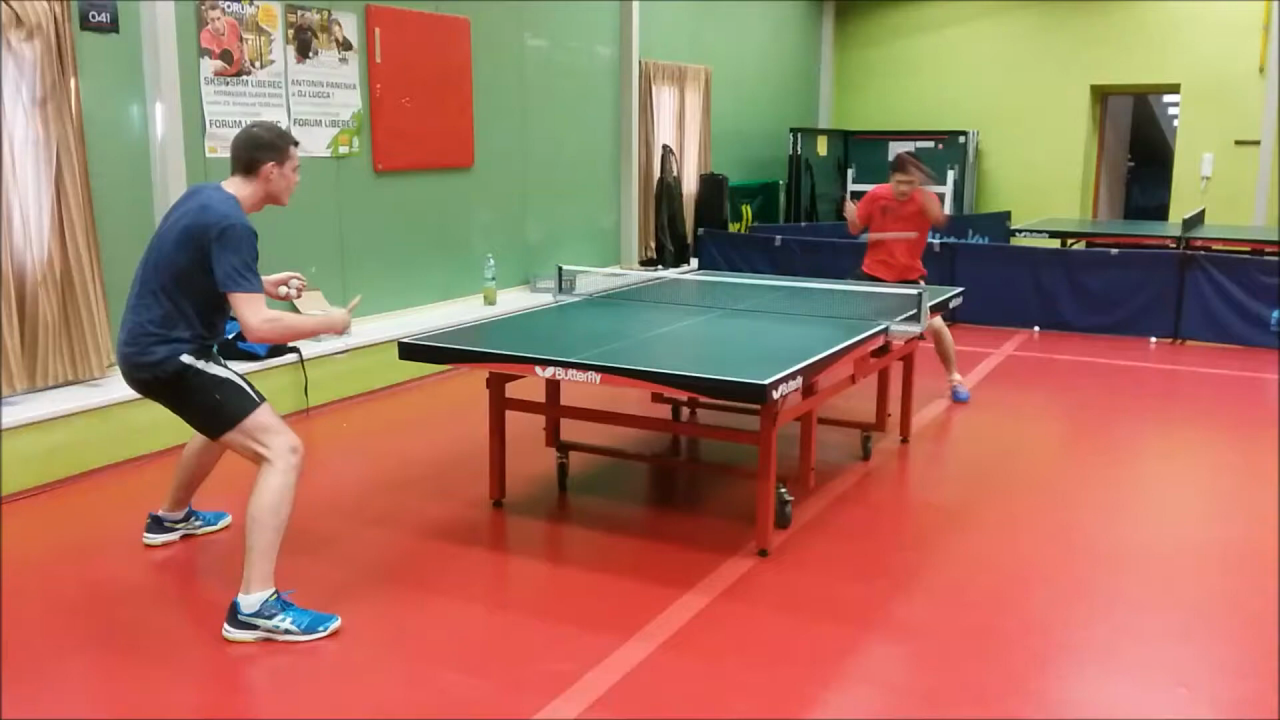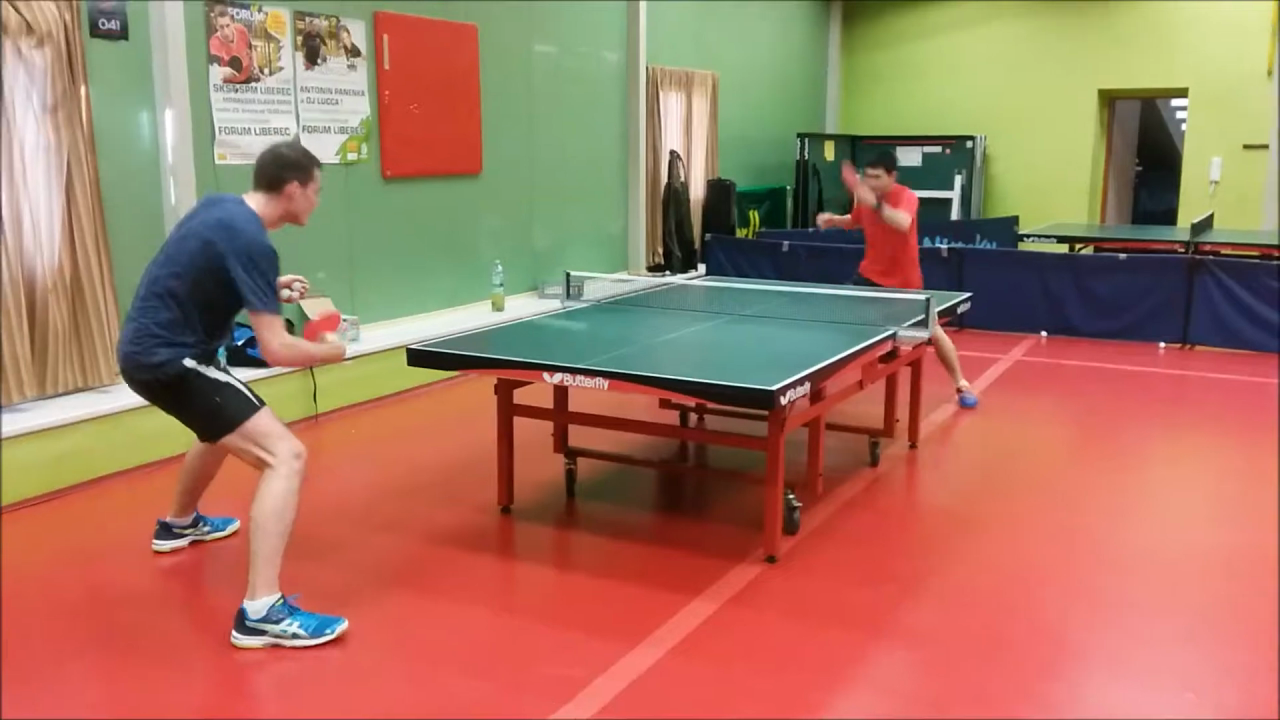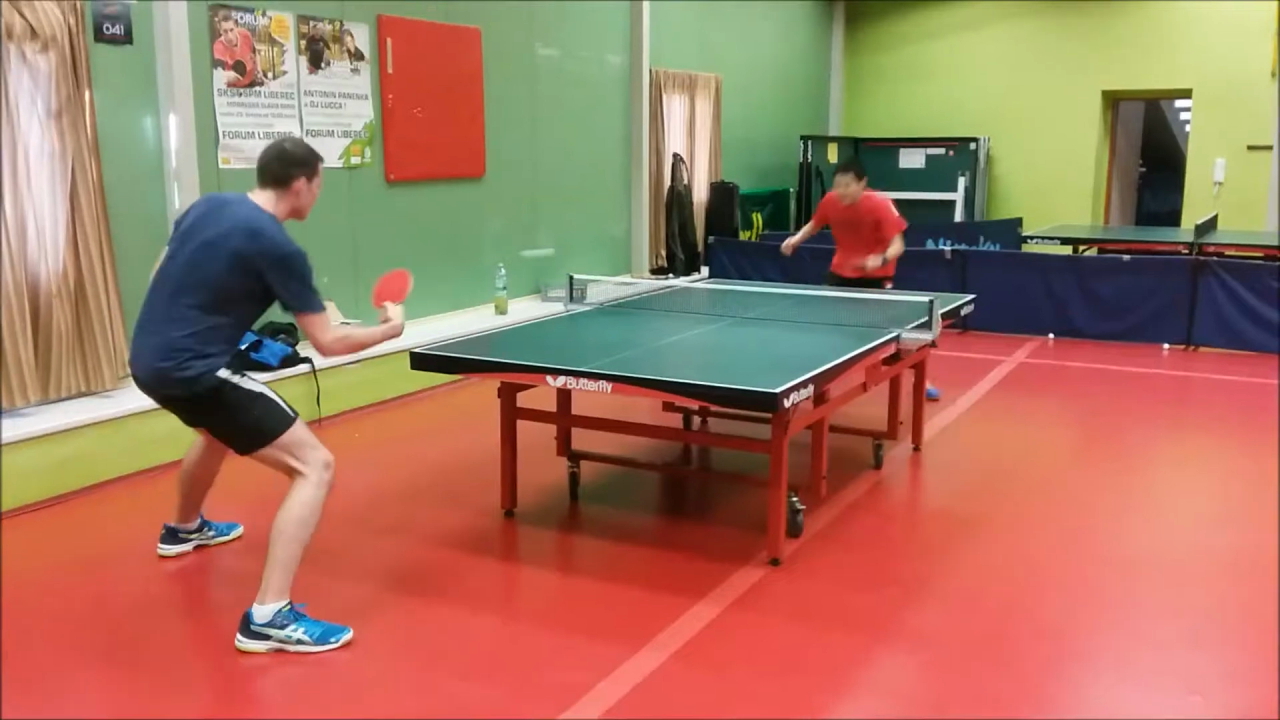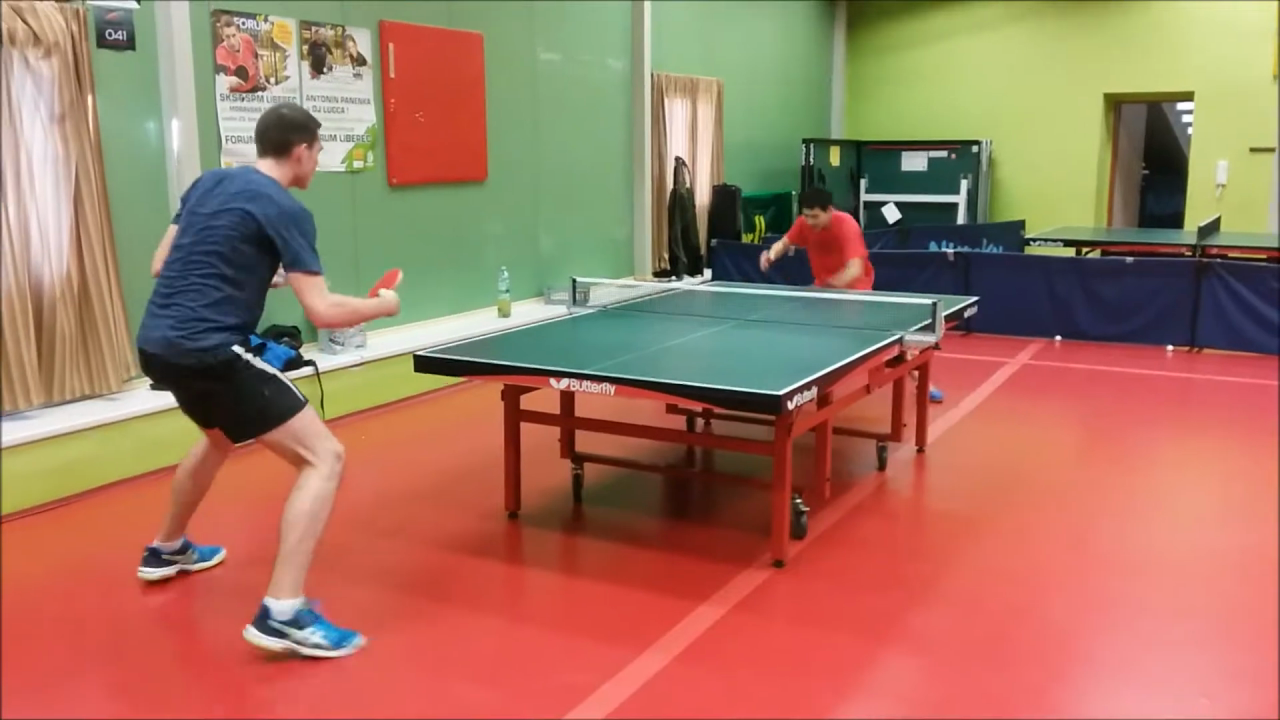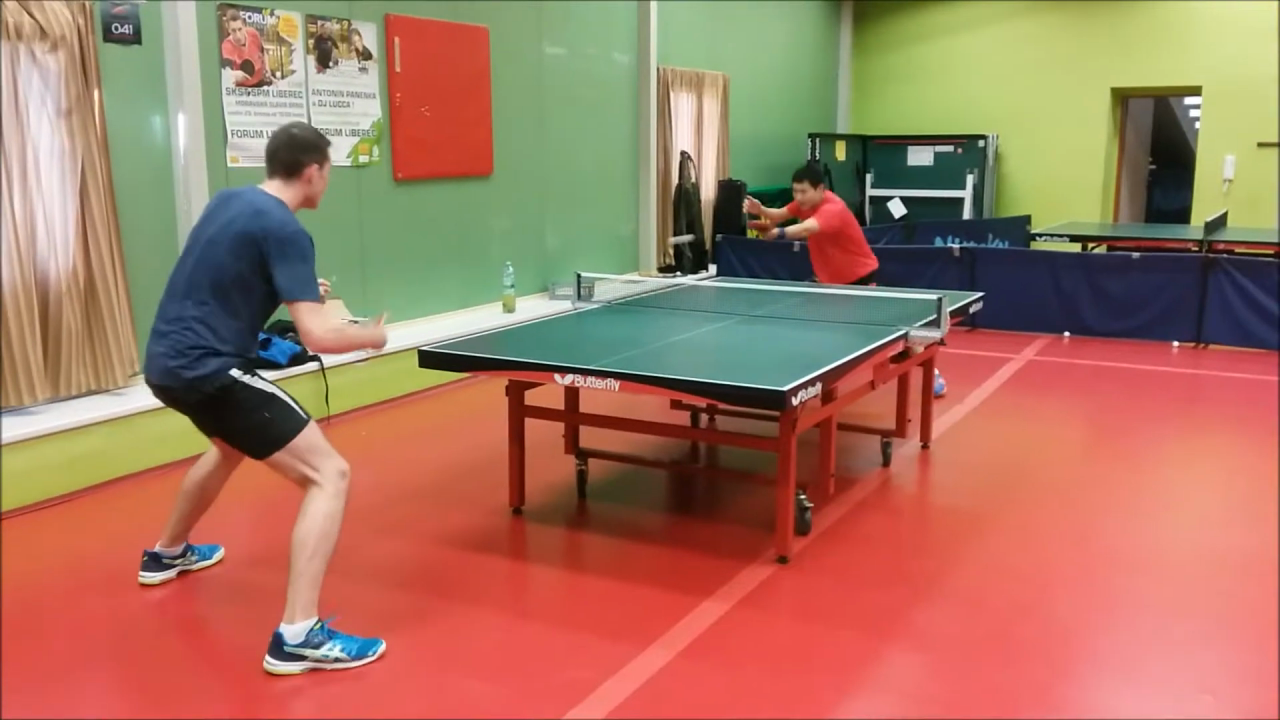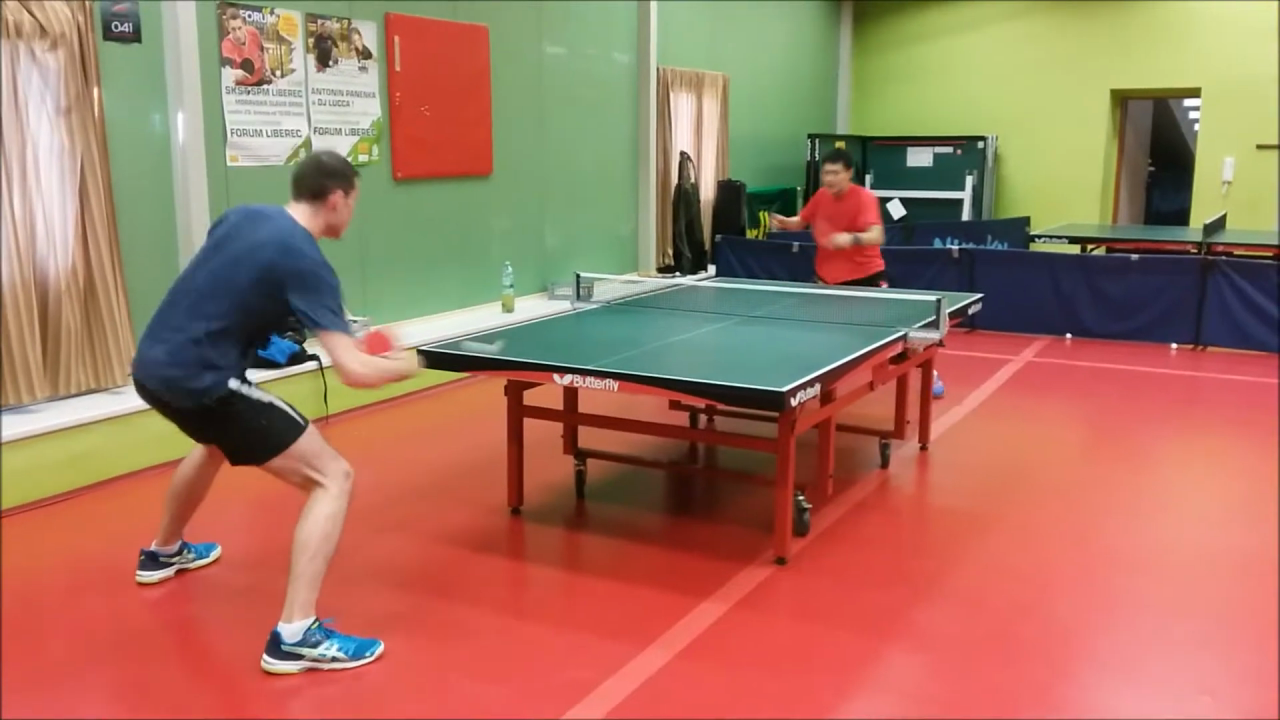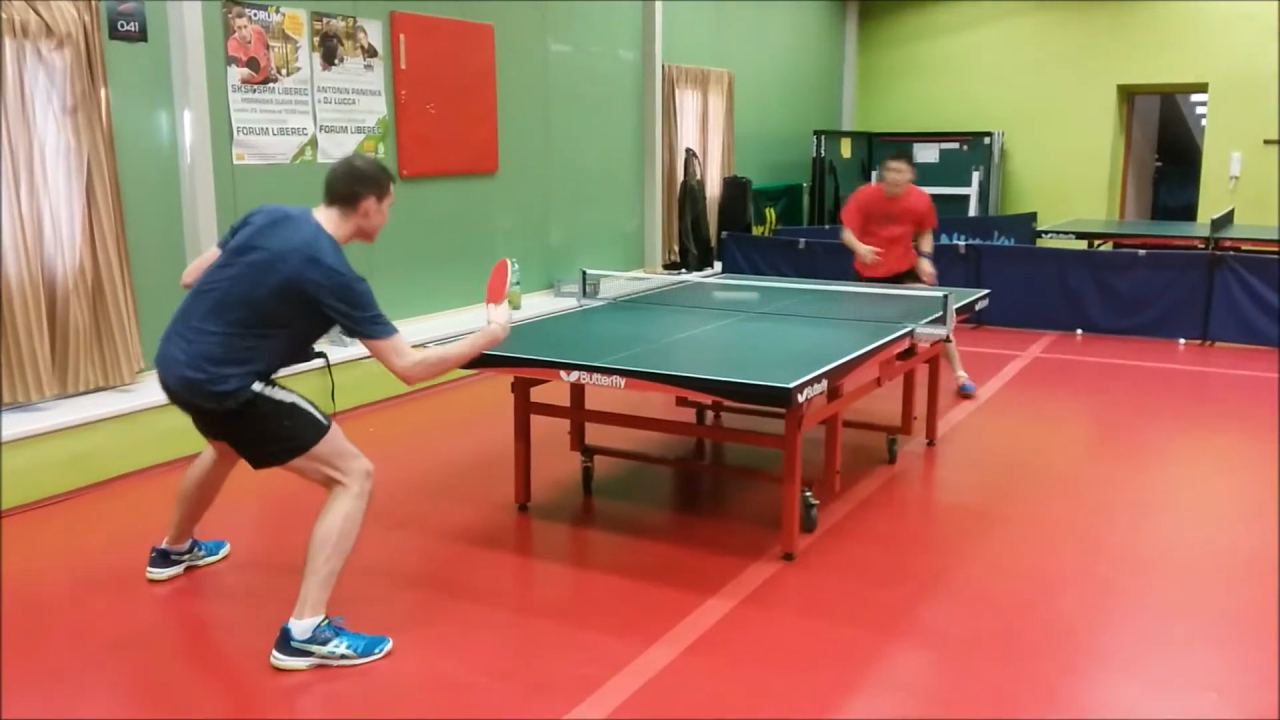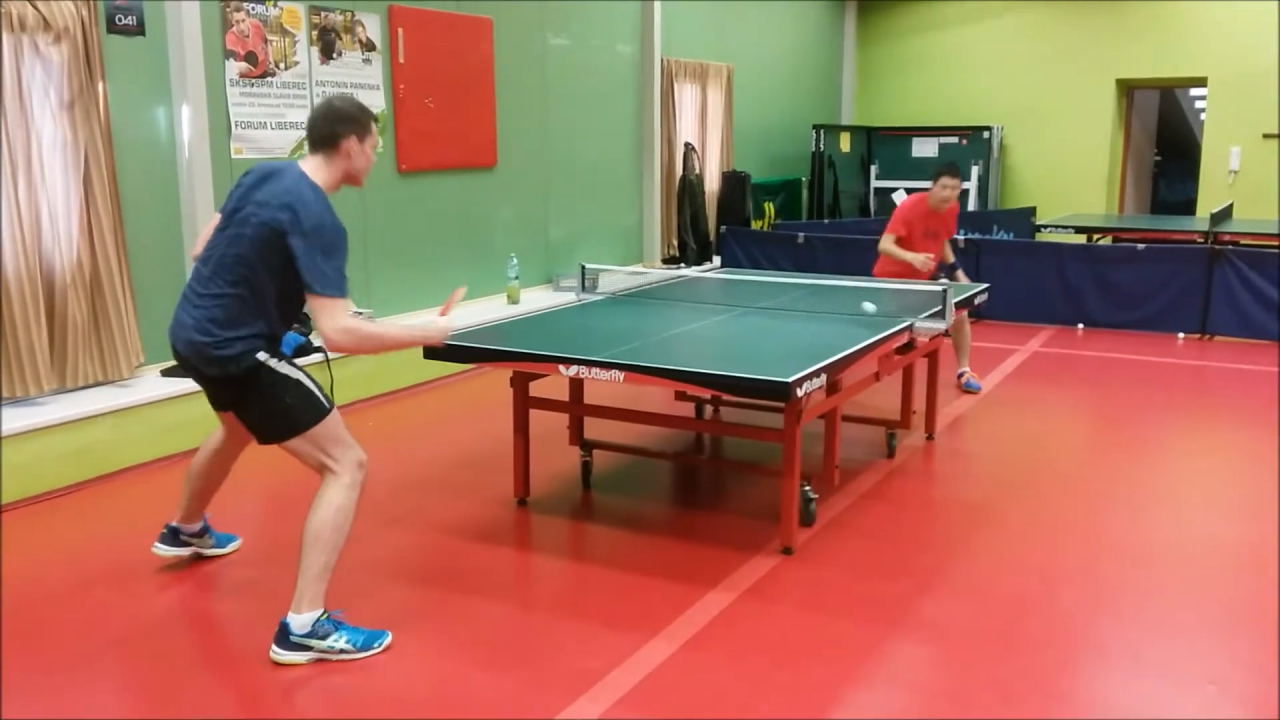
dt=0.2s
person 1, frame 1
left shoulder: (203, 197)
right shoulder: (230, 227)
right elbow: (258, 326)
left wrist: (263, 283)
right wrist: (327, 321)
left hip: (149, 346)
right hip: (168, 356)
left knee: (228, 419)
right knee: (282, 450)
left ankle: (170, 516)
right ankle: (255, 605)
person 1, frame 2
left shoulder: (217, 205)
right shoulder: (255, 246)
right elbow: (276, 350)
left wrist: (268, 286)
right wrist: (330, 350)
left hip: (144, 349)
right hip: (166, 359)
left knee: (224, 423)
right knee: (285, 455)
left ankle: (179, 523)
right ankle: (261, 613)
person 1, frame 3
left shoulder: (205, 207)
right shoulder: (277, 248)
left elbow: (167, 280)
right elbow: (328, 342)
right wrist: (389, 328)
left hip: (149, 360)
right hip: (194, 371)
left knee: (216, 432)
right knee: (313, 467)
left ankle: (183, 528)
right ankle: (267, 616)
person 1, frame 4
left shoulder: (208, 182)
right shoulder: (286, 211)
left elbow: (161, 264)
right elbow: (322, 311)
right wrist: (383, 305)
left hip: (159, 344)
right hip: (210, 350)
left knee: (219, 437)
right knee: (323, 458)
left ankle: (167, 549)
right ankle: (280, 613)
person 1, frame 5
left shoulder: (228, 201)
right shoulder: (287, 233)
right elbow: (320, 336)
left wrist: (297, 287)
right wrist: (373, 335)
left hip: (164, 362)
right hip: (208, 371)
left knee: (232, 444)
right knee: (329, 475)
left ankle: (167, 552)
right ankle: (297, 635)
person 1, frame 6
left shoulder: (243, 216)
right shoulder: (306, 267)
right elbow: (354, 370)
right wrist: (403, 365)
left hip: (151, 365)
right hip: (195, 384)
left knee: (218, 442)
right knee: (332, 477)
left ankle: (172, 551)
right ankle: (295, 636)
person 1, frame 7
left shoulder: (268, 217)
right shoulder: (335, 276)
left elbow: (193, 277)
right elbow: (409, 366)
right wrist: (488, 333)
left hip: (176, 361)
right hip: (222, 384)
left knee: (227, 448)
right knee: (353, 477)
left ankle: (172, 551)
right ankle: (304, 631)
person 1, frame 8
left shoulder: (262, 174)
right shoulder: (319, 222)
left elbow: (203, 249)
right elbow: (337, 334)
right wrist: (426, 333)
left hip: (192, 333)
right hip: (235, 351)
left knee: (235, 432)
right knee: (345, 465)
left ankle: (183, 530)
right ankle: (302, 626)
person 2, frame 1
left shoulder: (924, 198)
right shoulder: (876, 195)
left elbow: (939, 217)
right elbow: (855, 230)
left wrist: (923, 184)
right wrist: (851, 217)
left hip: (909, 275)
right hip: (874, 272)
left knee: (935, 325)
left ankle: (955, 379)
person 2, frame 2
left shoulder: (907, 197)
right shoulder: (865, 195)
left elbow: (904, 225)
left wrist: (875, 204)
right wrist: (834, 220)
left hip: (904, 280)
right hip: (870, 276)
left knee: (932, 331)
left ankle: (961, 384)
person 2, frame 3
left shoulder: (880, 204)
right shoulder: (830, 201)
left elbow: (898, 245)
right elbow: (815, 224)
left wrist: (881, 259)
right wrist: (796, 238)
left hip: (876, 273)
right hip: (841, 271)
person 2, frame 4
left shoulder: (846, 226)
right shoulder: (806, 222)
left elbow: (855, 270)
right elbow: (785, 242)
left wrist: (825, 288)
right wrist: (772, 253)
left hip: (854, 289)
right hip: (823, 287)
left ankle: (918, 379)
person 2, frame 5
left shoulder: (833, 208)
right shoulder: (805, 203)
left elbow: (805, 229)
right elbow: (777, 216)
left wrist: (778, 232)
right wrist: (759, 210)
left hip: (859, 274)
right hip: (829, 276)
left ankle: (931, 372)
person 2, frame 6
left shoulder: (864, 198)
right shoulder: (821, 196)
left elbow: (876, 237)
right elbow: (800, 221)
left wrist: (851, 240)
right wrist: (784, 223)
left hip: (864, 273)
right hip: (828, 275)
person 2, frame 7
left shoulder: (921, 199)
right shoulder: (865, 195)
left elbow: (926, 235)
right elbow: (847, 230)
left wrist: (924, 259)
right wrist: (858, 247)
left hip: (904, 269)
right hip: (868, 272)
left ankle: (959, 373)
person 2, frame 8
left shoulder: (953, 210)
right shoulder: (911, 207)
right elbow: (884, 245)
left wrist: (955, 269)
right wrist: (912, 258)
left hip: (928, 275)
right hip: (891, 277)
left knee: (959, 314)
left ankle: (964, 371)
